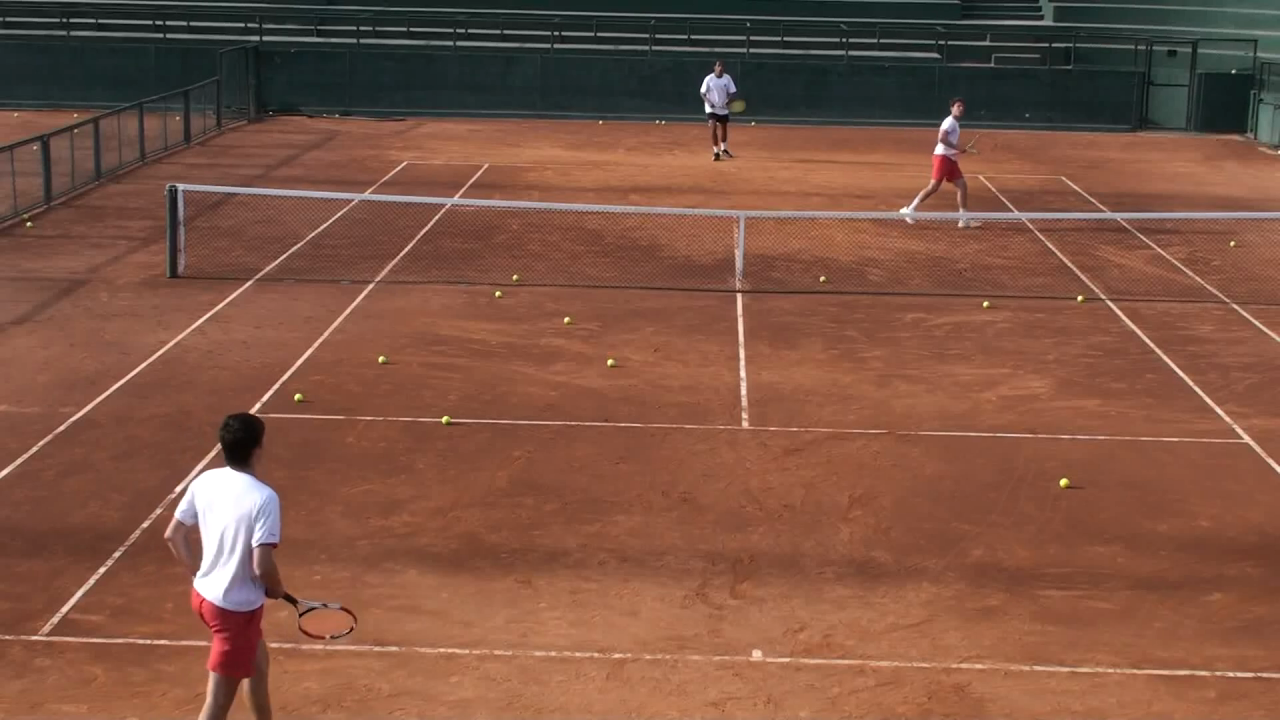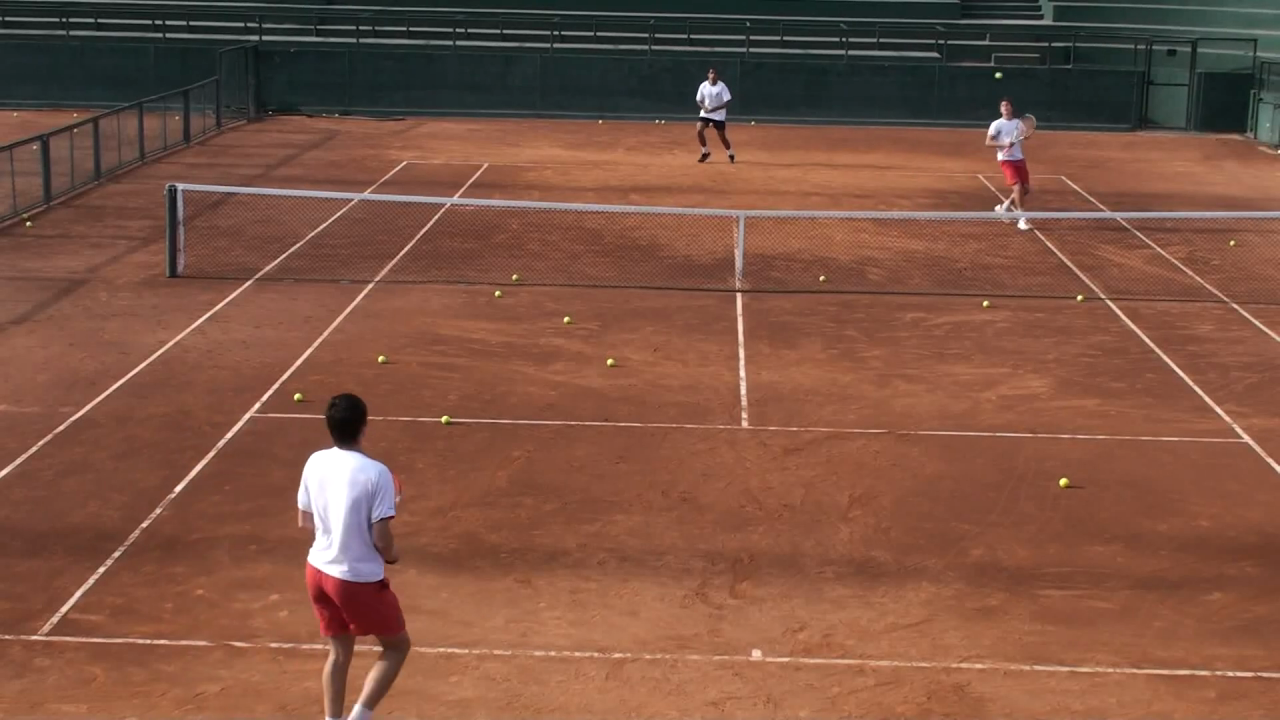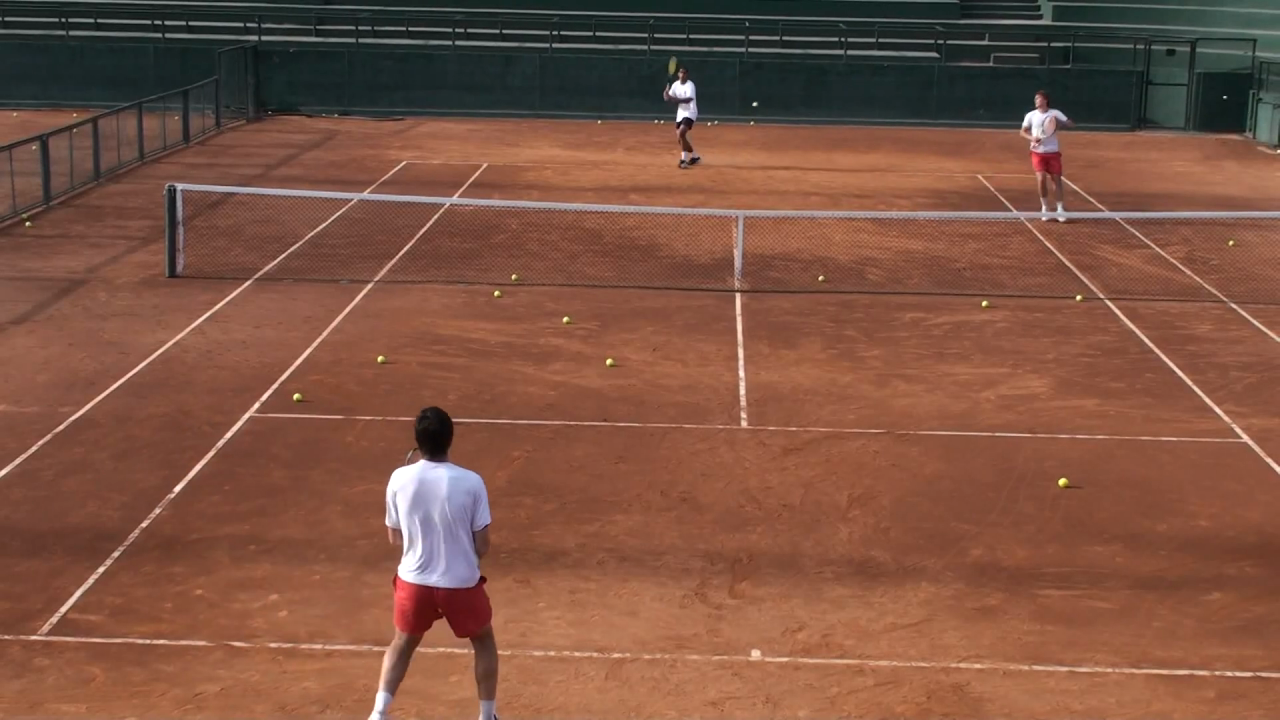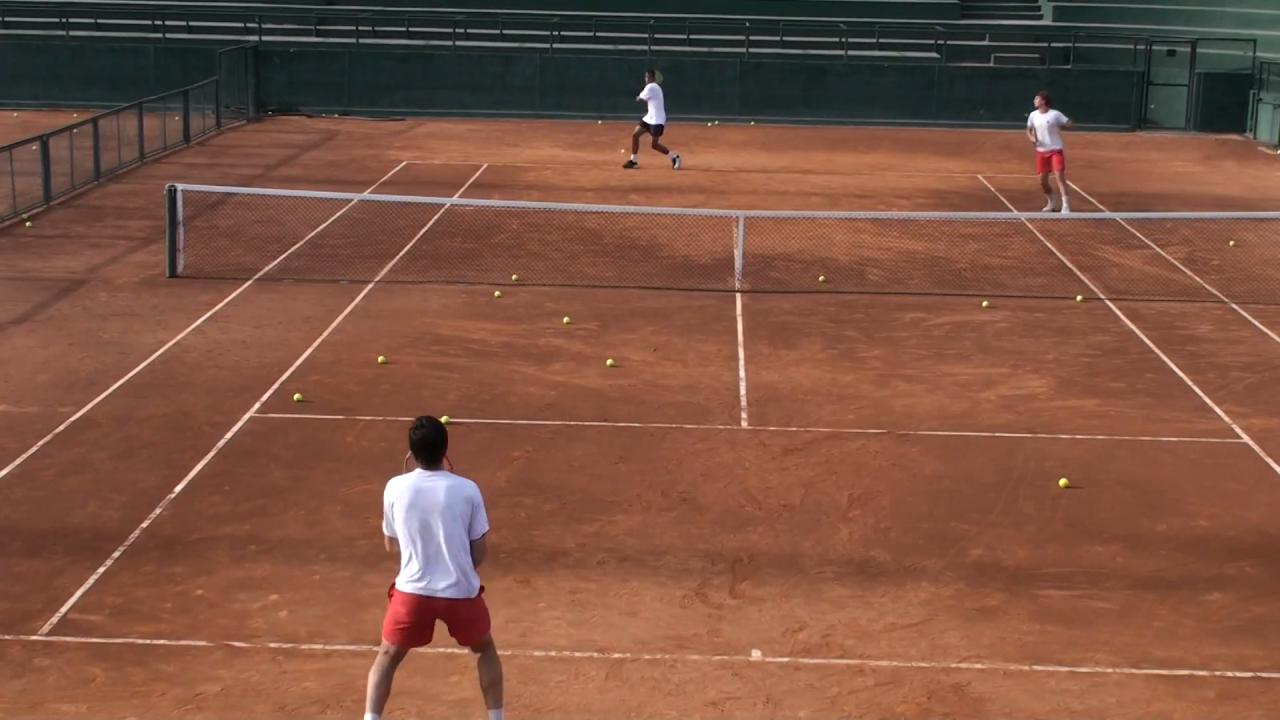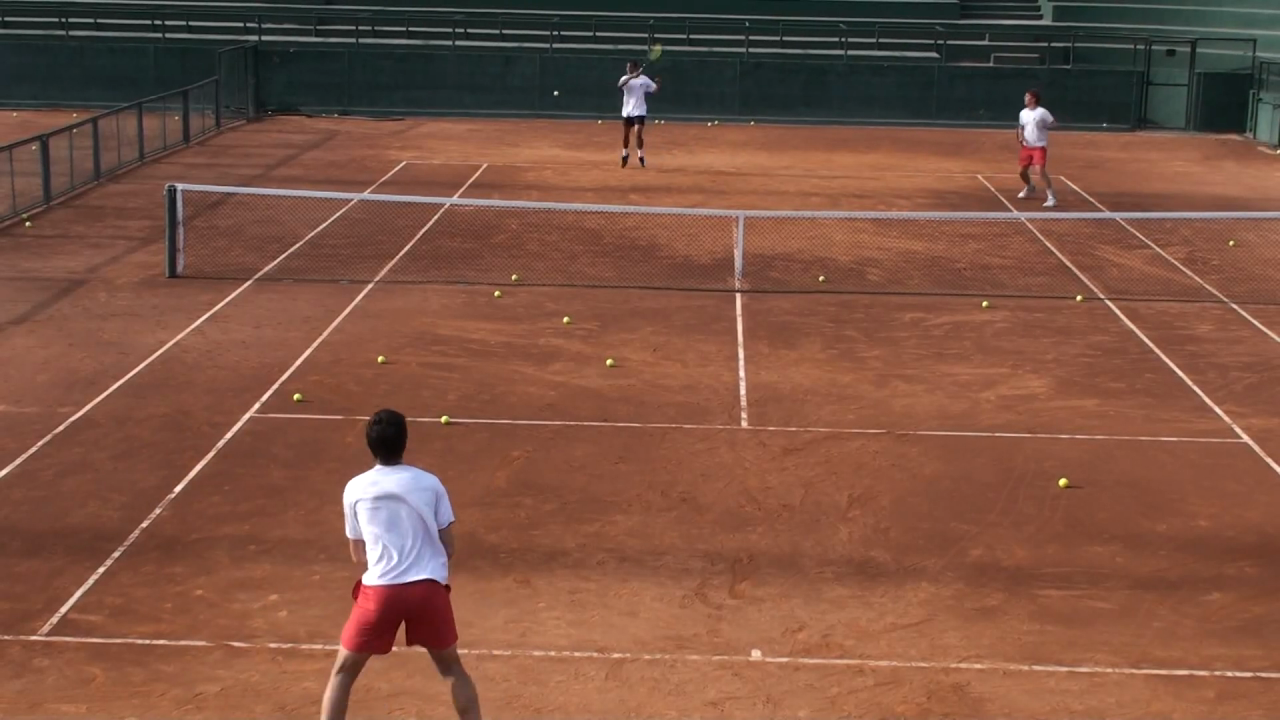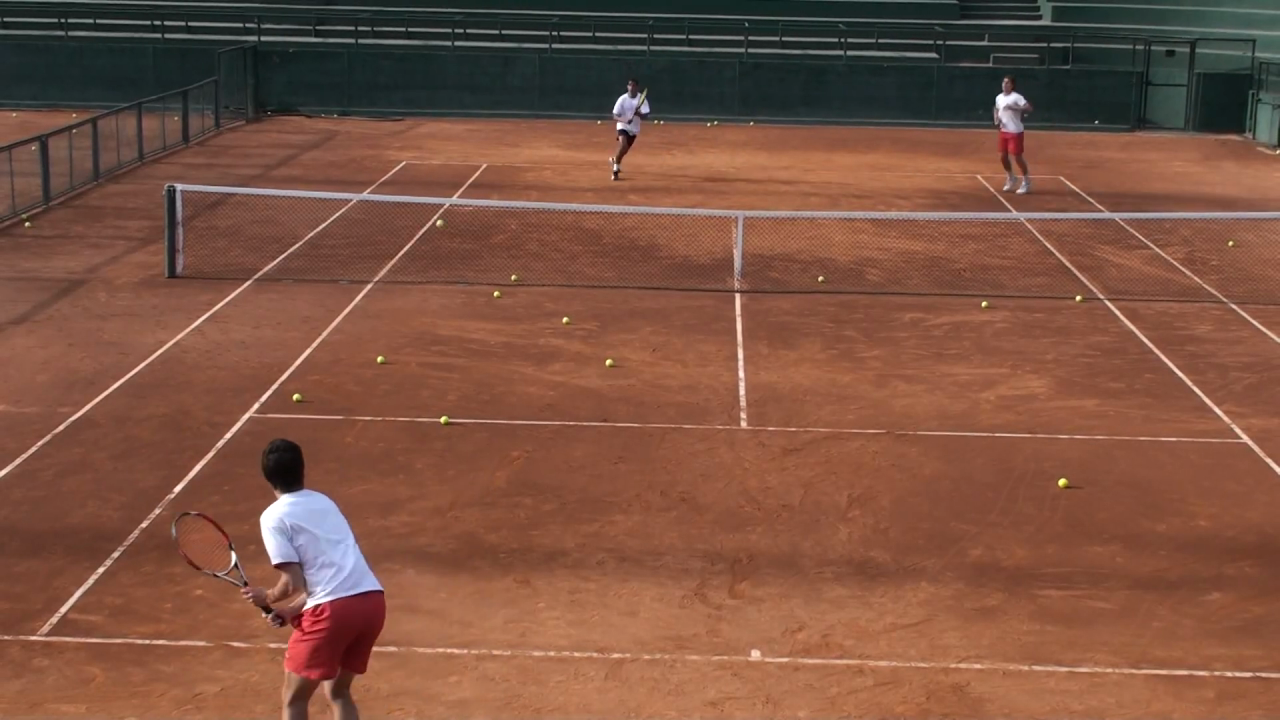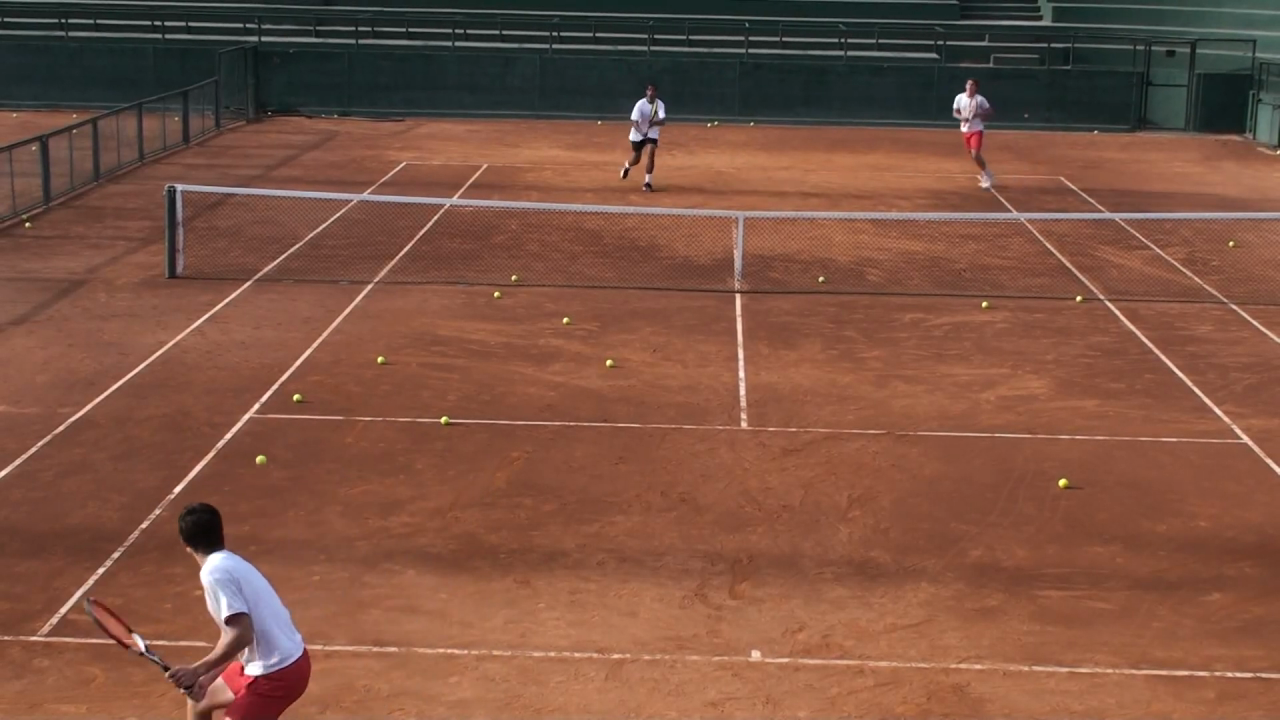
dt=0.4s
person 1, frame 1
left shoulder: (203, 482)
right shoulder: (263, 497)
left elbow: (172, 535)
right elbow: (262, 567)
right wrist: (275, 588)
left hip: (204, 594)
right hip: (235, 606)
left knee: (257, 665)
person 1, frame 2
left shoulder: (314, 463)
right shoulder: (376, 473)
left elbow: (304, 522)
right elbow: (381, 540)
right wrist: (391, 556)
left hip: (318, 571)
right hip: (360, 579)
left knee: (340, 651)
right knee: (397, 648)
person 1, frame 3
left shoulder: (399, 479)
right shoulder: (470, 482)
left elbow: (395, 536)
right elbow: (482, 544)
left hip: (412, 581)
right hip: (461, 583)
left knee: (402, 643)
right knee: (484, 640)
person 1, frame 4
left shoulder: (395, 488)
right shoulder: (468, 491)
left elbow: (392, 545)
right elbow: (479, 553)
left hip: (412, 592)
right hip: (461, 592)
left knee: (386, 657)
right knee: (485, 650)
person 1, frame 5
left shoulder: (355, 489)
right shoulder: (430, 483)
left elbow: (357, 550)
right elbow: (449, 547)
left hip: (380, 591)
right hip: (430, 589)
left knee: (343, 673)
right knee: (452, 670)
person 1, frame 6
left shoulder: (274, 517)
right shoulder: (323, 502)
left elbow: (293, 583)
left wrist: (267, 597)
right wrist: (292, 610)
left hip: (333, 611)
right hip: (371, 601)
right knee: (338, 693)
person 1, frame 7
left shoulder: (214, 572)
right shoulder: (231, 564)
left elbow: (241, 633)
right elbow: (230, 633)
left wrist: (198, 670)
right wrist: (205, 676)
left hip: (275, 675)
right hip: (289, 662)
right knee: (198, 699)
